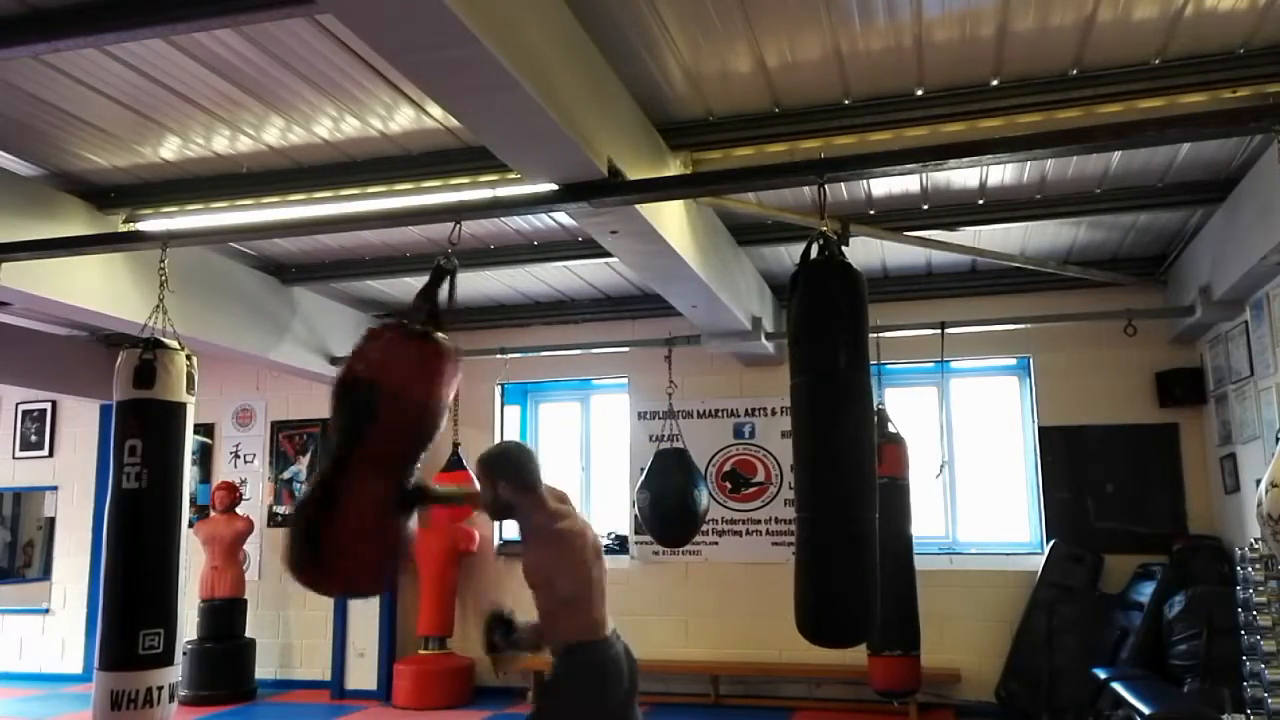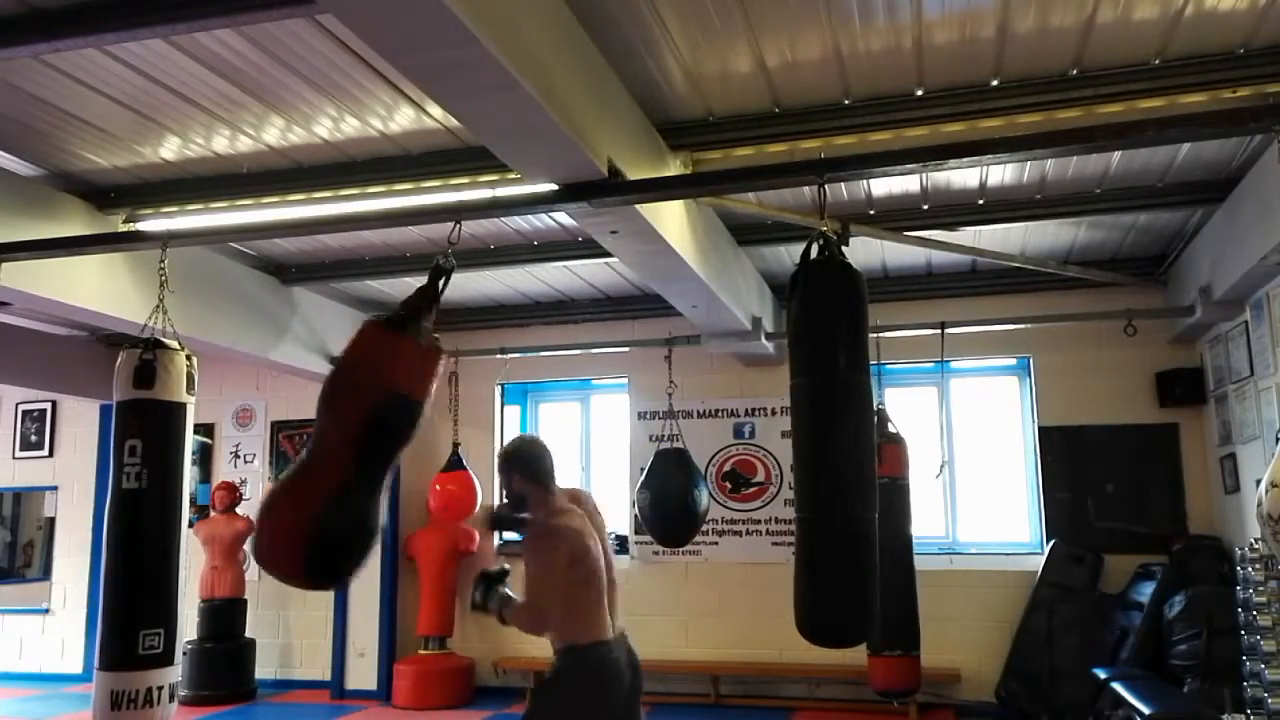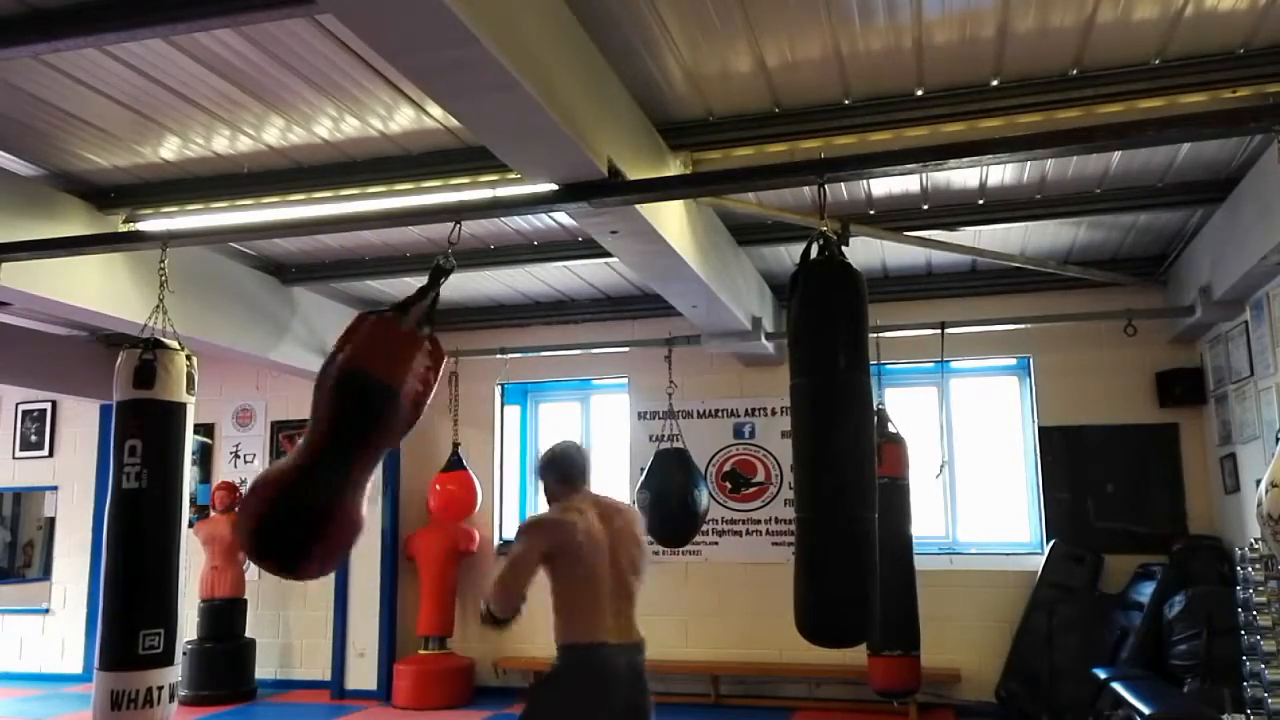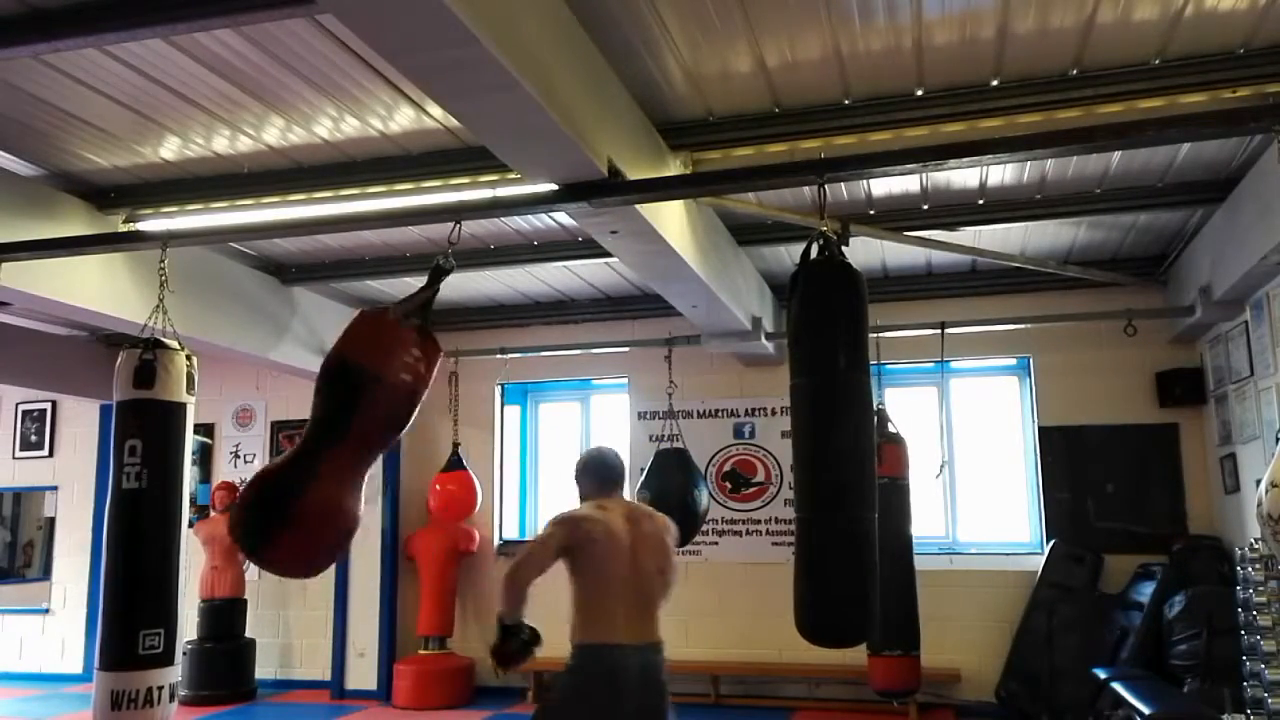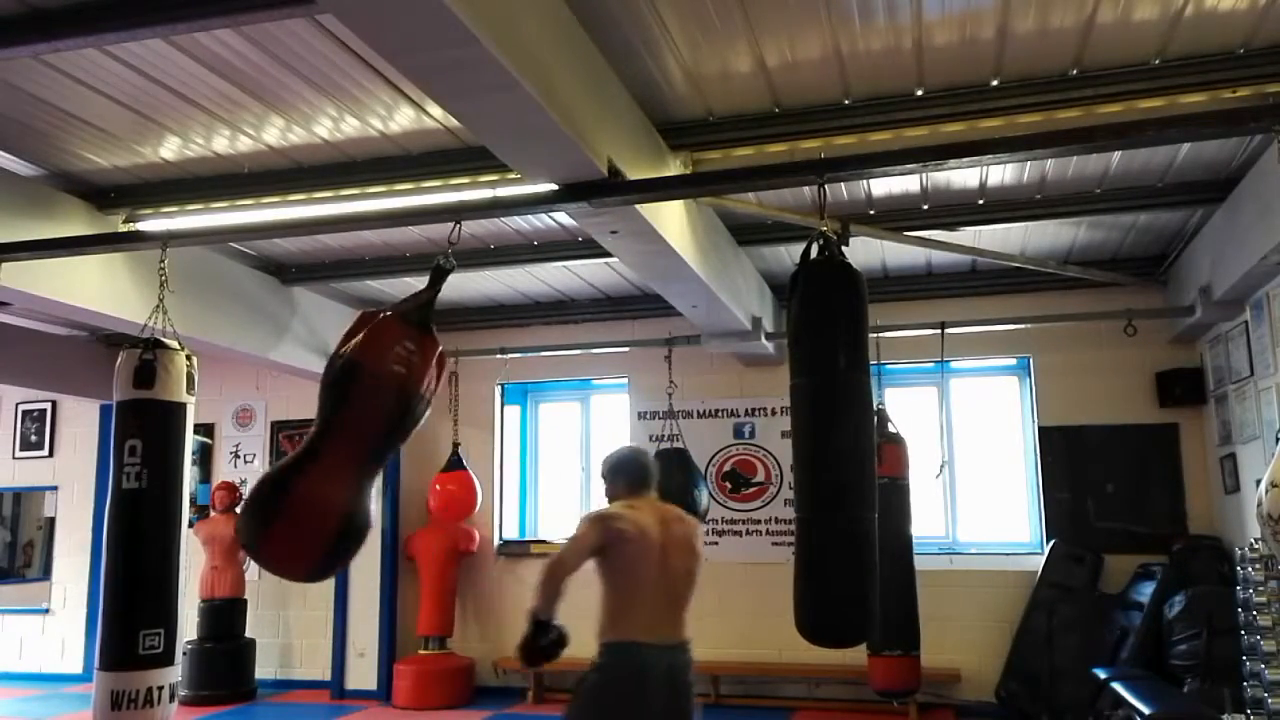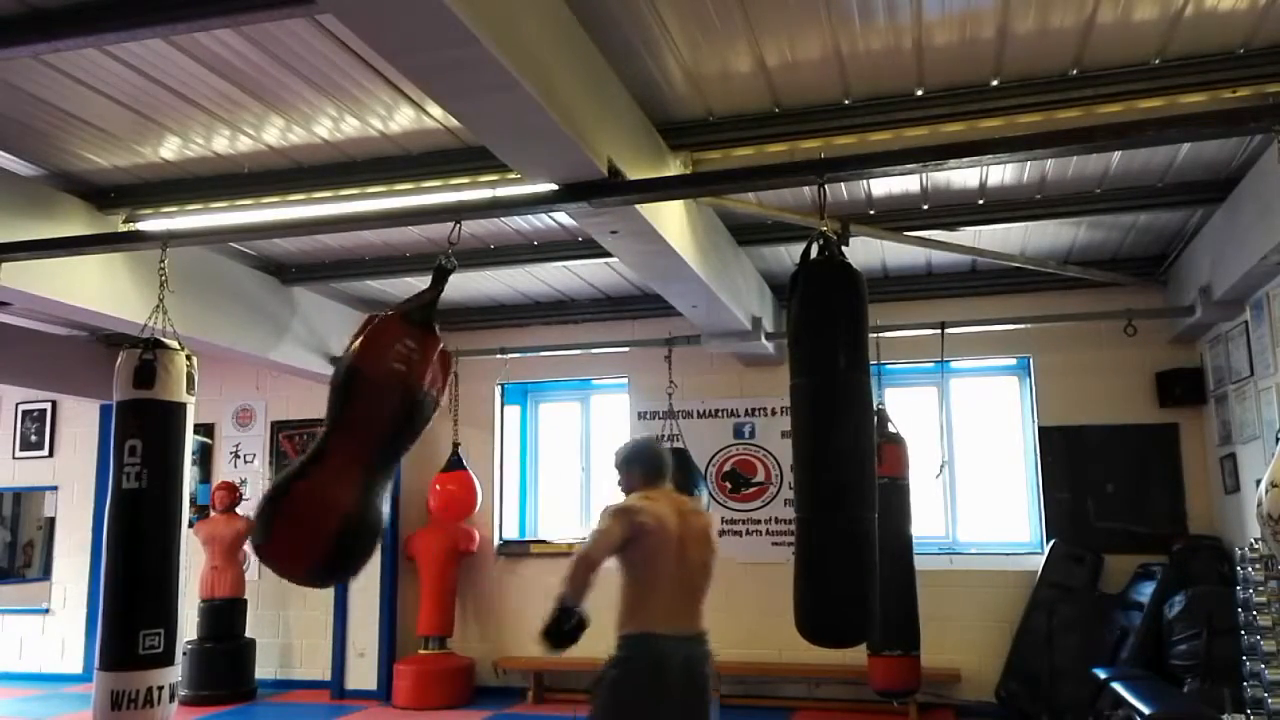
dt=0.1s
person 1, frame 1
left shoulder: (559, 536)
right shoulder: (551, 499)
left elbow: (585, 621)
left wrist: (520, 636)
left hip: (587, 667)
right hip: (614, 660)
person 1, frame 2
left shoulder: (549, 533)
right shoulder: (581, 501)
left elbow: (536, 617)
left wrist: (496, 596)
left hip: (586, 669)
right hip: (619, 660)
person 1, frame 3
left shoulder: (550, 526)
right shoulder: (629, 516)
left elbow: (505, 595)
left wrist: (496, 610)
left hip: (583, 667)
right hip: (632, 663)
person 1, frame 4
left shoulder: (574, 522)
right shoulder: (663, 527)
left elbow: (517, 576)
left wrist: (510, 628)
left hip: (597, 667)
right hip: (649, 665)
person 1, frame 5
left shoulder: (608, 520)
right shoulder: (690, 528)
left elbow: (557, 570)
left wrist: (541, 624)
left hip: (624, 664)
right hip: (676, 662)
person 1, frame 6
left shoulder: (628, 512)
right shoulder: (703, 519)
left elbow: (587, 561)
left wrist: (566, 610)
left hip: (643, 656)
right hip: (694, 653)
